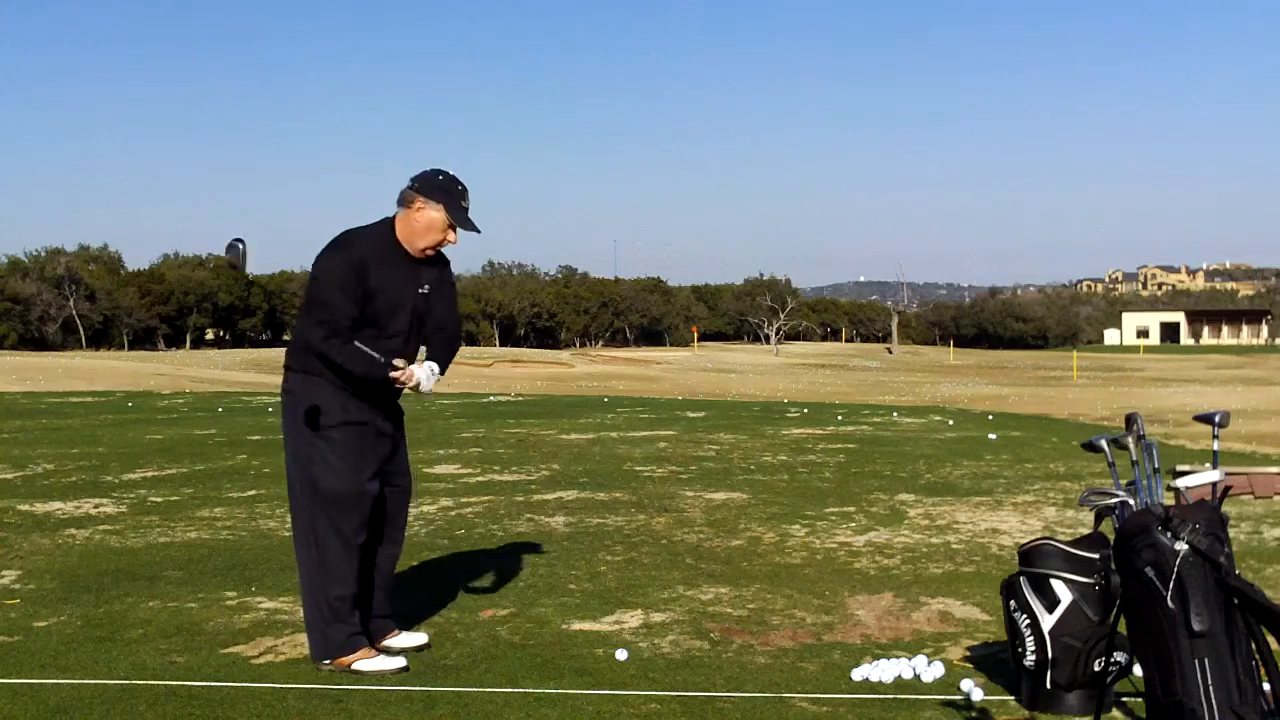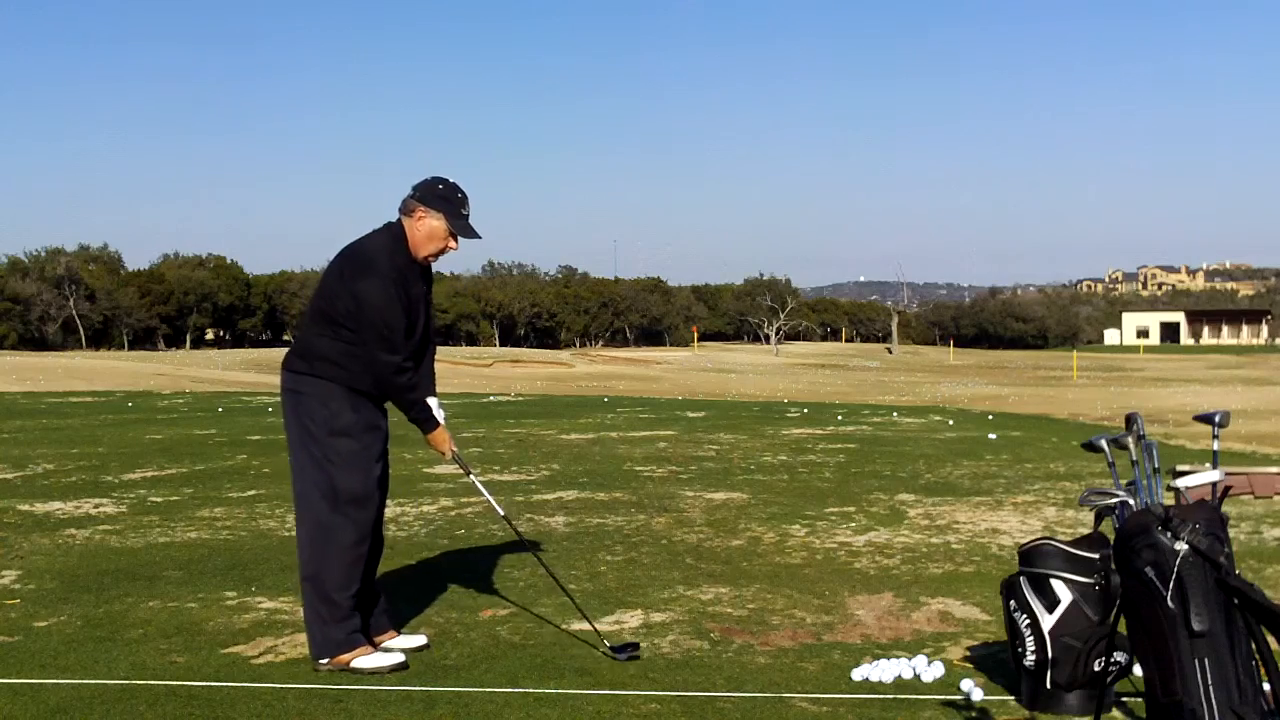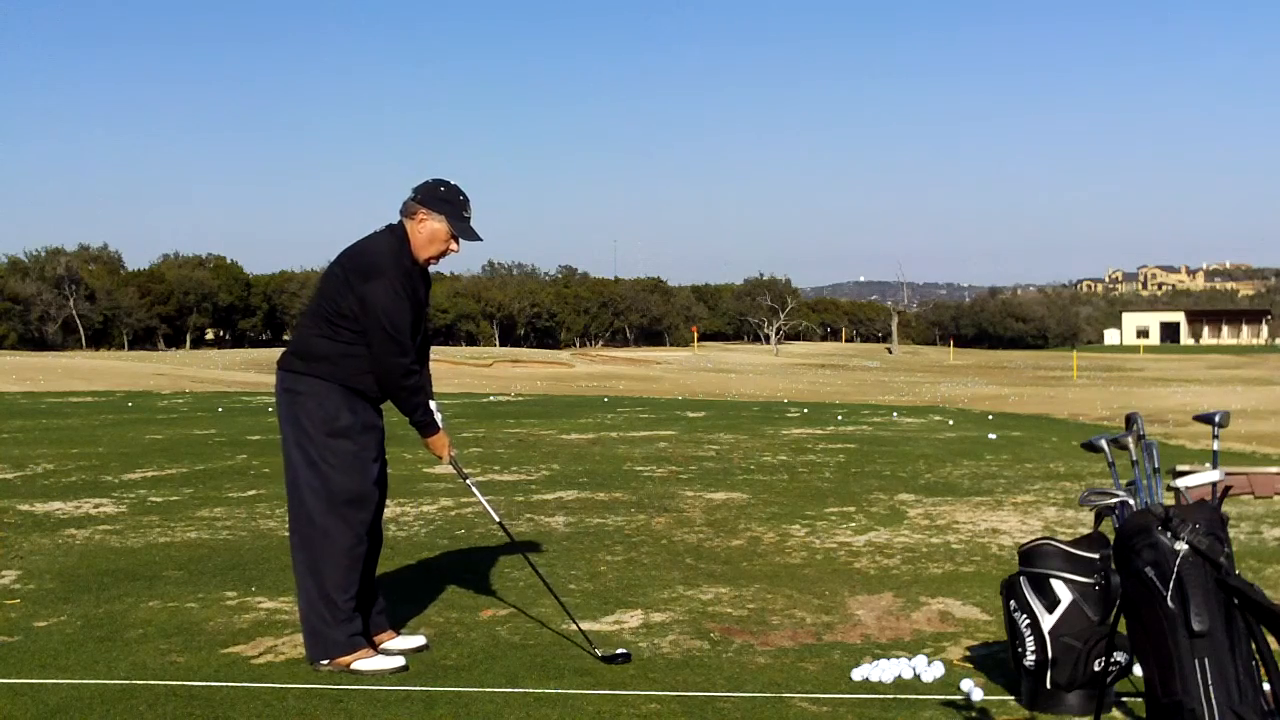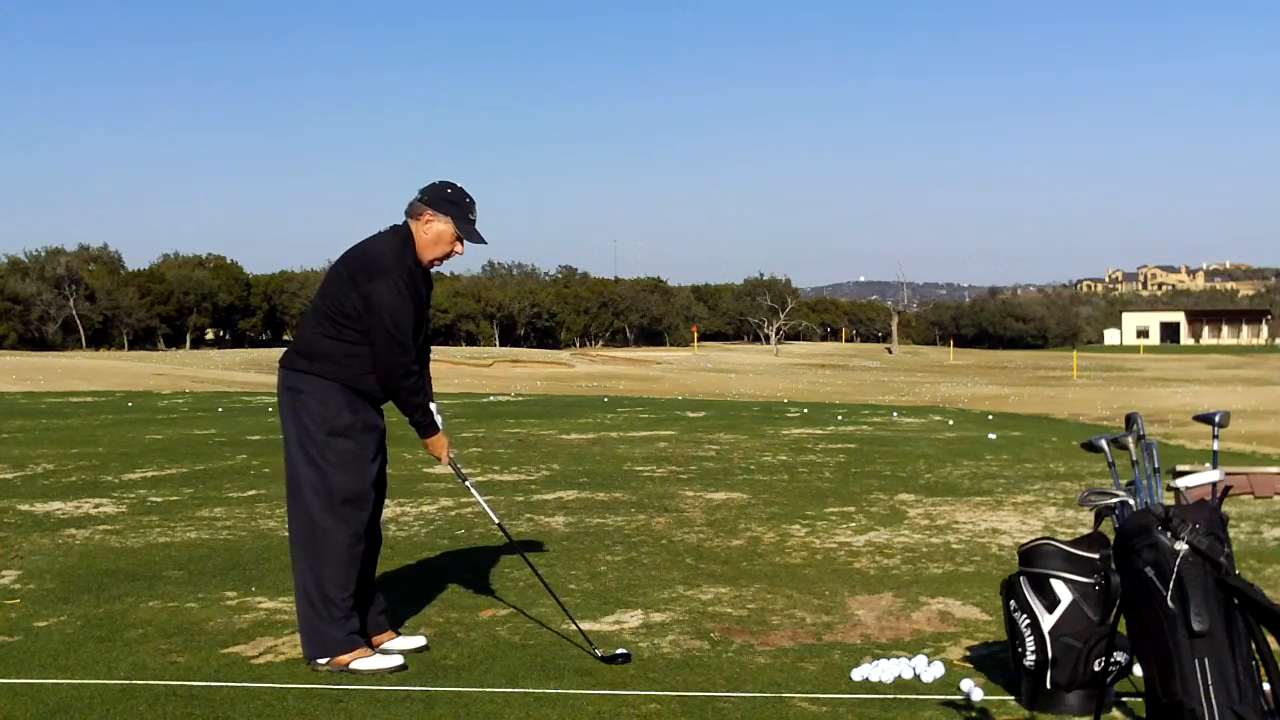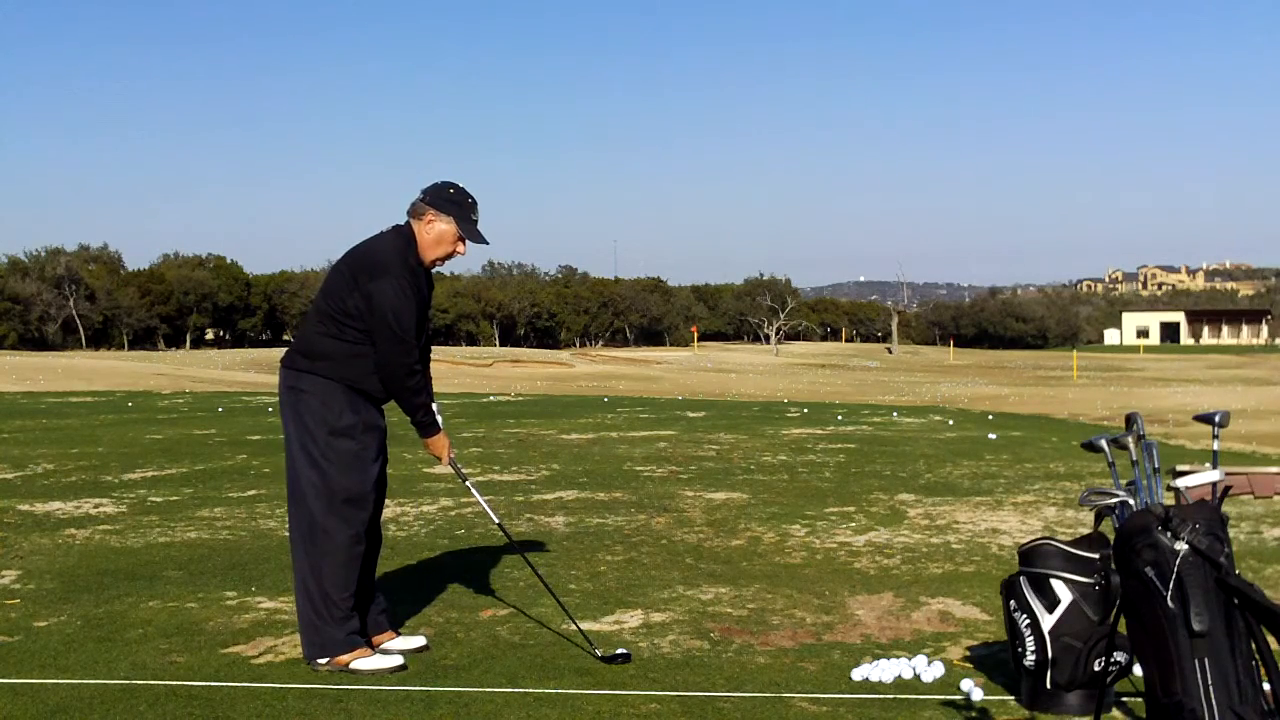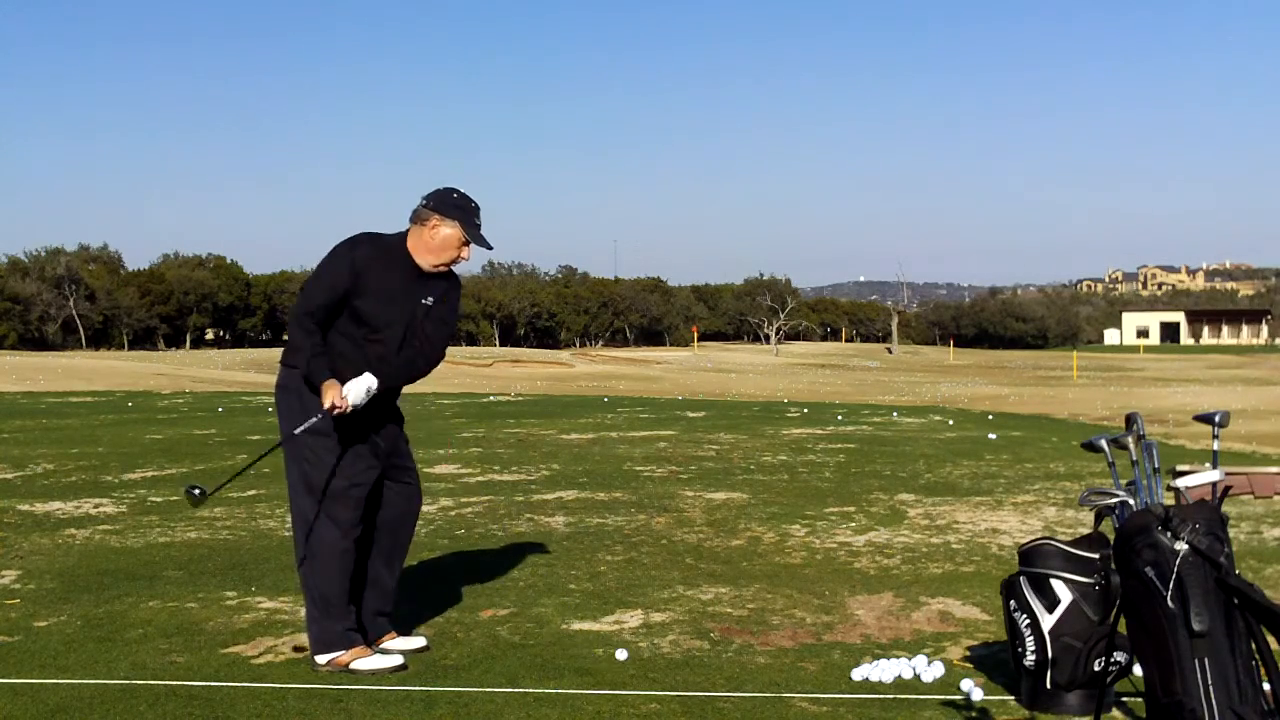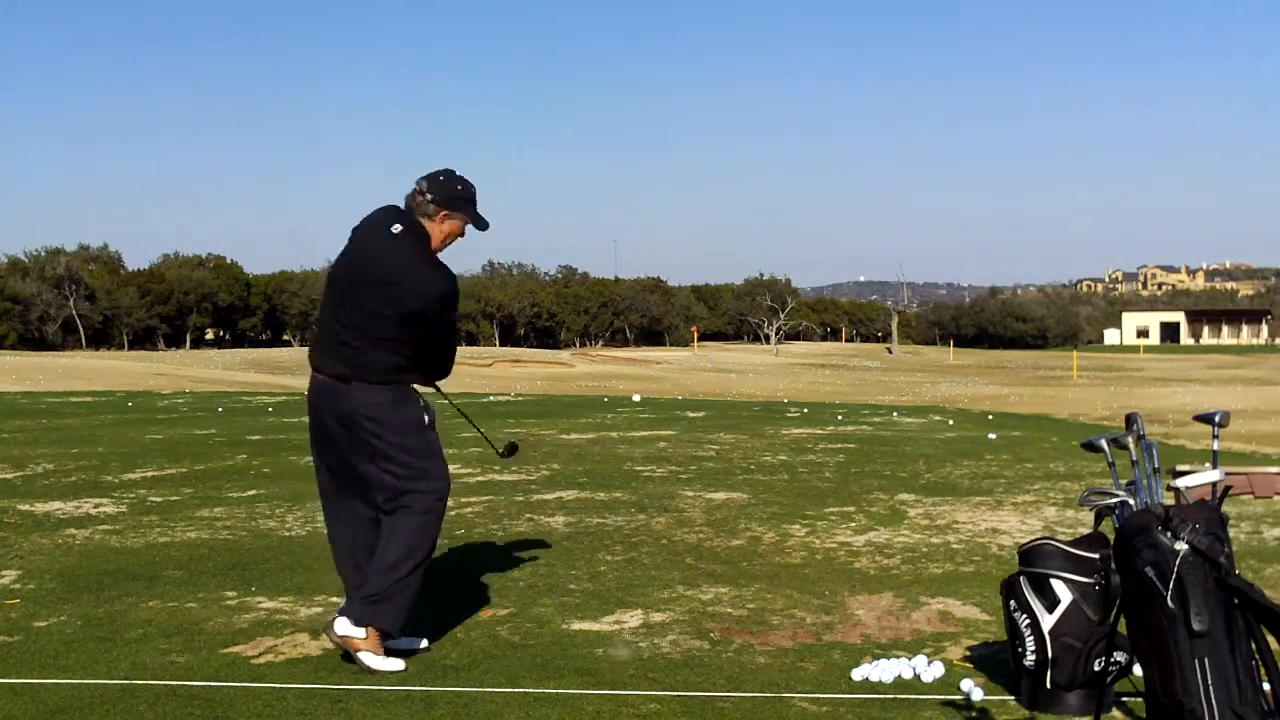
dt=0.7s
person 1, frame 1
left shoulder: (435, 268)
right shoulder: (351, 252)
left elbow: (447, 330)
right elbow: (329, 338)
left wrist: (429, 366)
right wrist: (389, 367)
left hip: (379, 401)
right hip: (324, 396)
left knee: (387, 509)
right knee: (337, 513)
left ankle: (374, 624)
right ankle: (339, 644)
person 1, frame 2
left shoulder: (415, 267)
right shoulder: (373, 264)
left elbow: (420, 342)
right elbow: (388, 359)
left wrist: (430, 400)
right wrist: (428, 425)
left hip: (357, 397)
right hip: (324, 393)
left knee: (365, 508)
right knee: (340, 507)
left ankle: (369, 625)
right ankle: (336, 642)
person 1, frame 3
left shoulder: (409, 268)
right shoulder: (379, 264)
left elbow: (411, 351)
right elbow: (392, 359)
left wrist: (430, 408)
right wrist: (428, 427)
left hip: (351, 397)
right hip: (319, 392)
left knee: (362, 509)
right knee: (336, 512)
left ankle: (369, 626)
right ankle: (336, 644)
person 1, frame 4
left shoulder: (412, 269)
right shoulder: (383, 264)
left elbow: (413, 353)
right elbow: (394, 359)
left wrist: (430, 414)
right wrist: (427, 429)
left hip: (353, 397)
right hip: (321, 393)
left knee: (361, 511)
right knee: (334, 512)
left ankle: (369, 626)
right ankle: (333, 644)
person 1, frame 5
left shoulder: (411, 268)
right shoulder: (386, 265)
left elbow: (414, 353)
right elbow: (396, 359)
left wrist: (431, 412)
right wrist: (428, 428)
left hip: (353, 397)
right hip: (323, 394)
left knee: (361, 511)
right knee: (334, 513)
left ankle: (370, 627)
right ankle: (333, 643)
person 1, frame 6
left shoulder: (445, 287)
right shoulder: (364, 254)
left elbow: (426, 352)
right elbow: (309, 313)
left wrist: (368, 383)
right wrist: (324, 381)
left hip: (375, 405)
right hip: (314, 394)
left knee: (396, 507)
right knee: (333, 512)
left ankle: (374, 625)
right ankle: (336, 642)
person 1, frame 7
left shoulder: (377, 225)
right shoulder: (431, 283)
right elbow: (437, 358)
right wrist: (432, 373)
left hip: (331, 390)
right hip: (377, 398)
left knee: (356, 507)
right knee: (421, 496)
left ankle: (370, 622)
right ankle: (362, 620)
